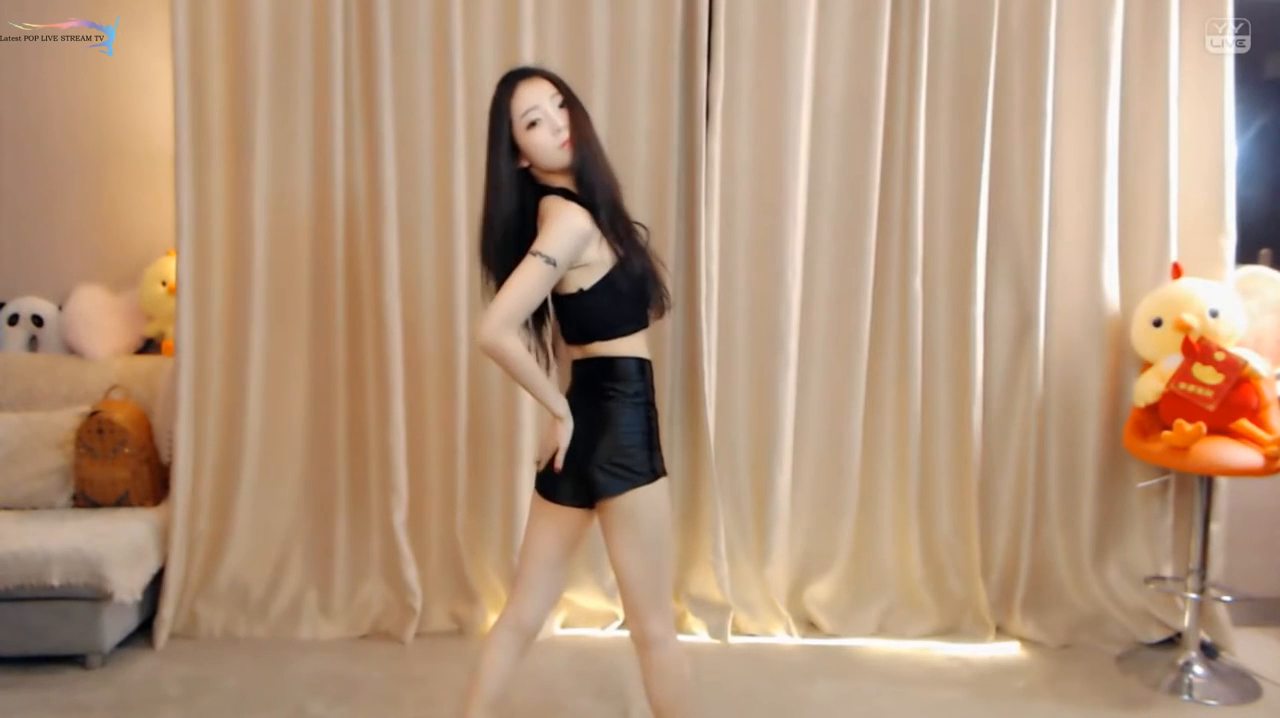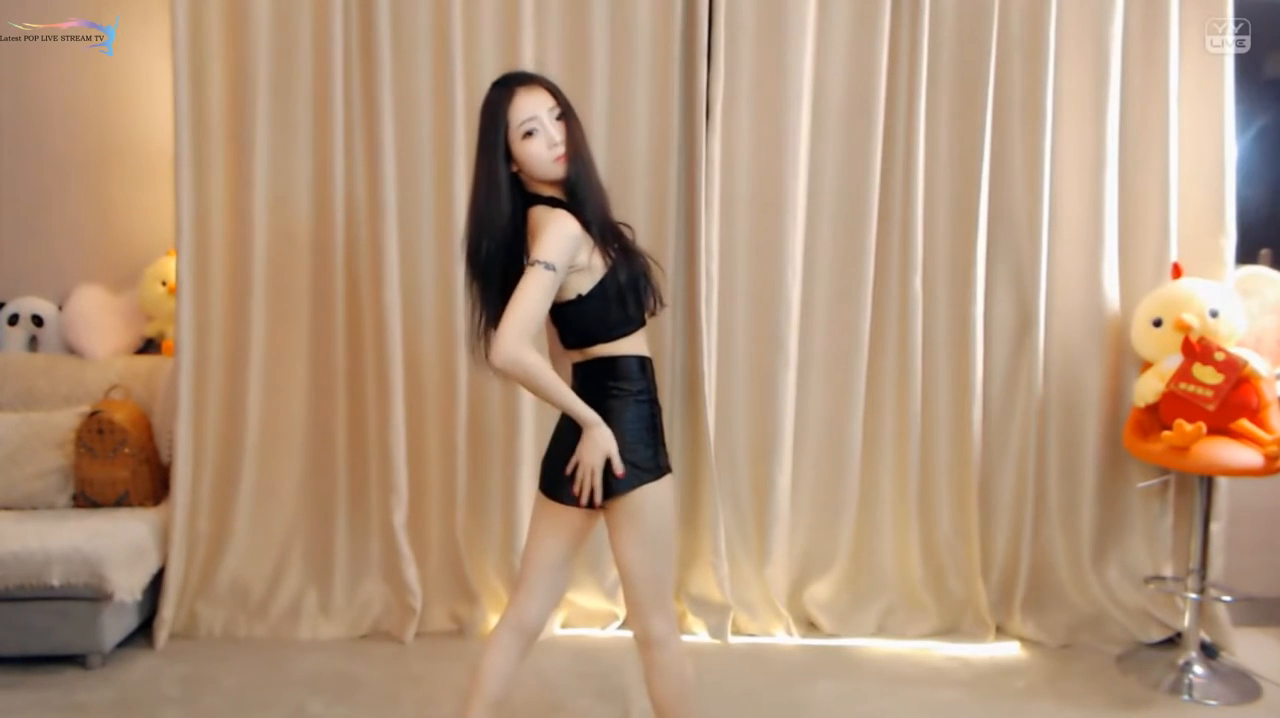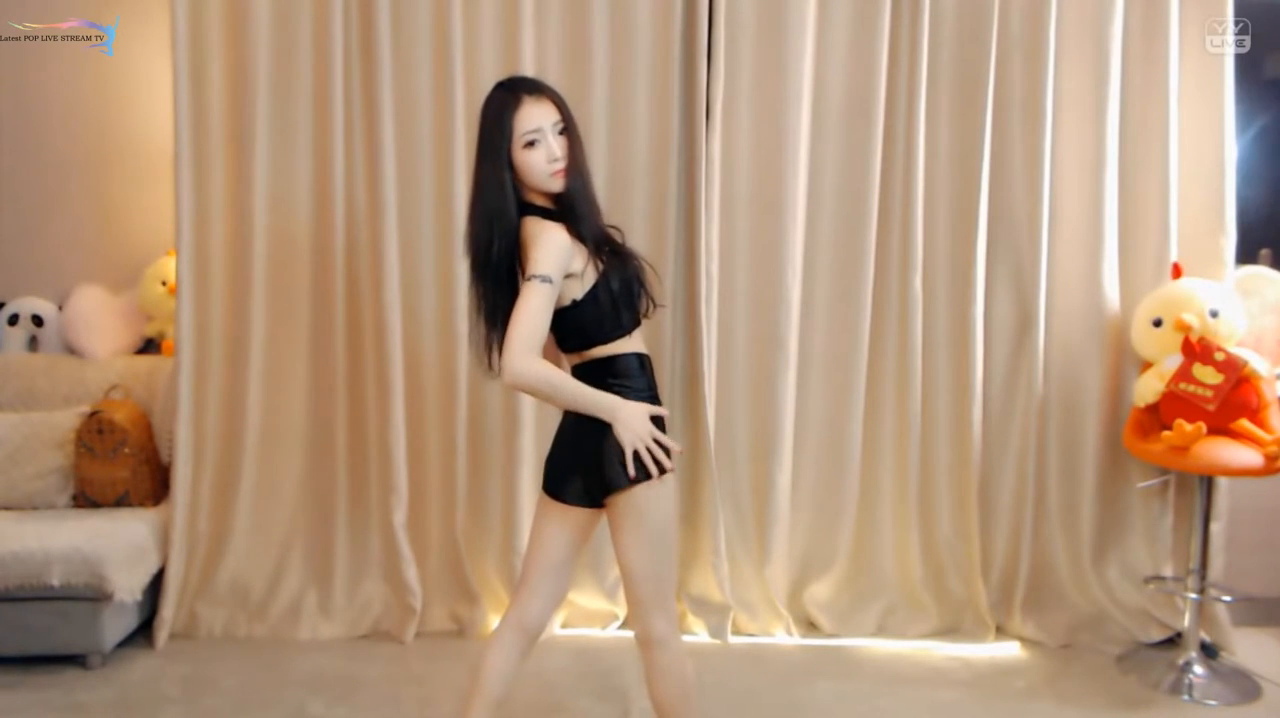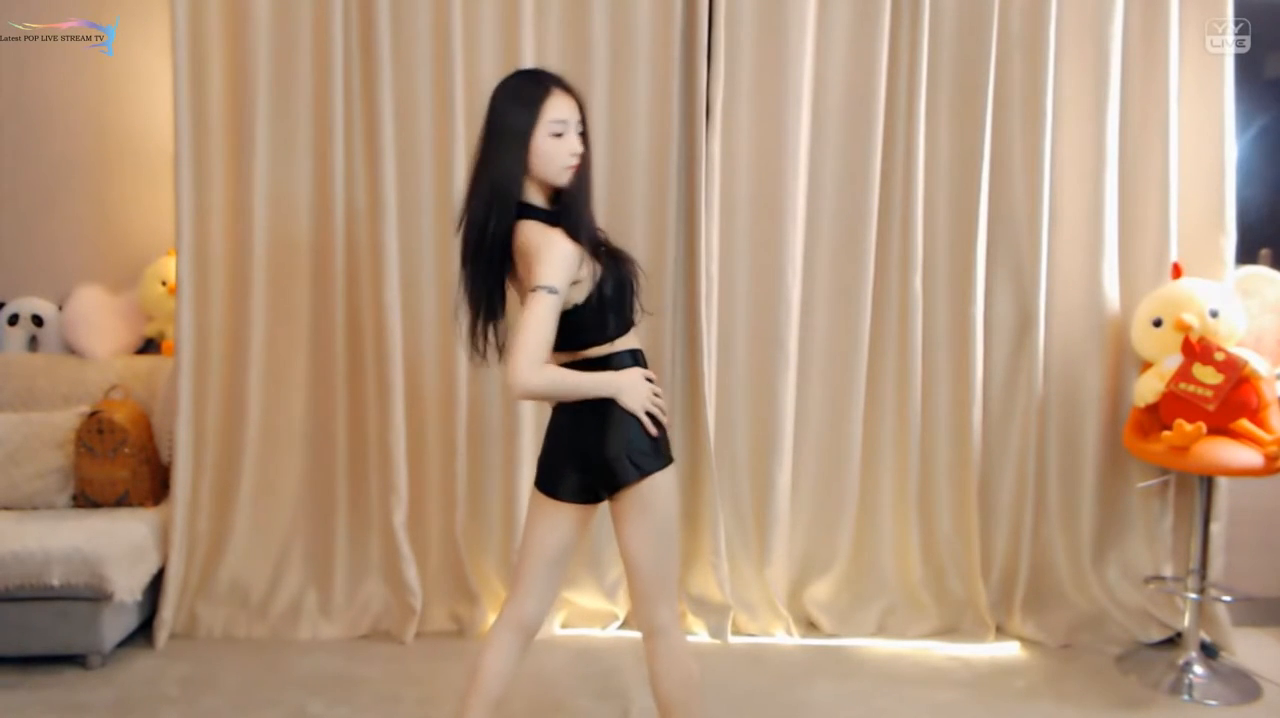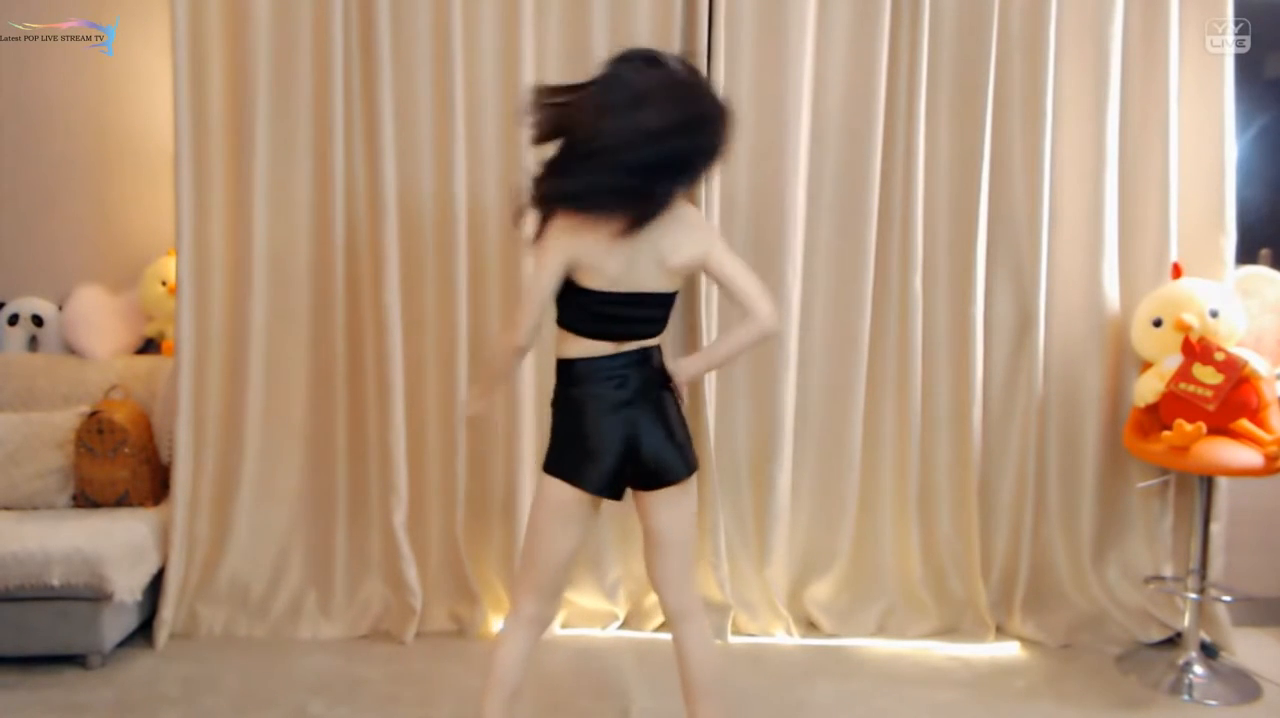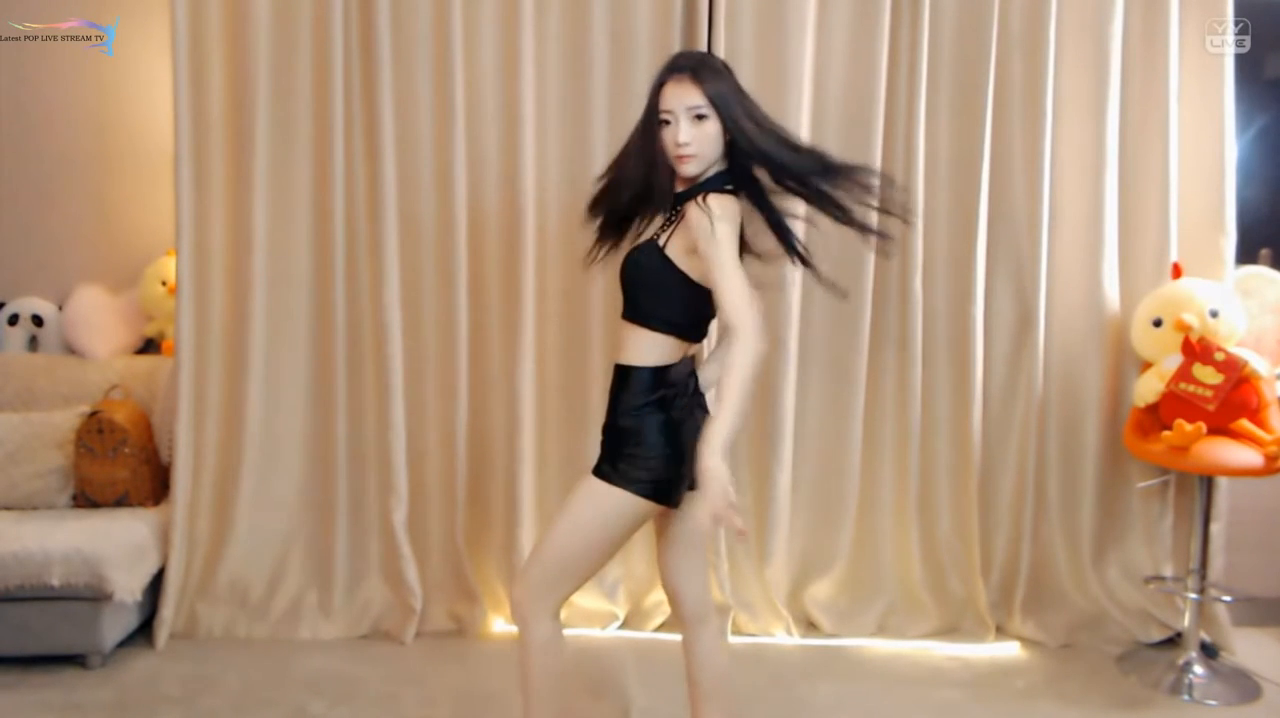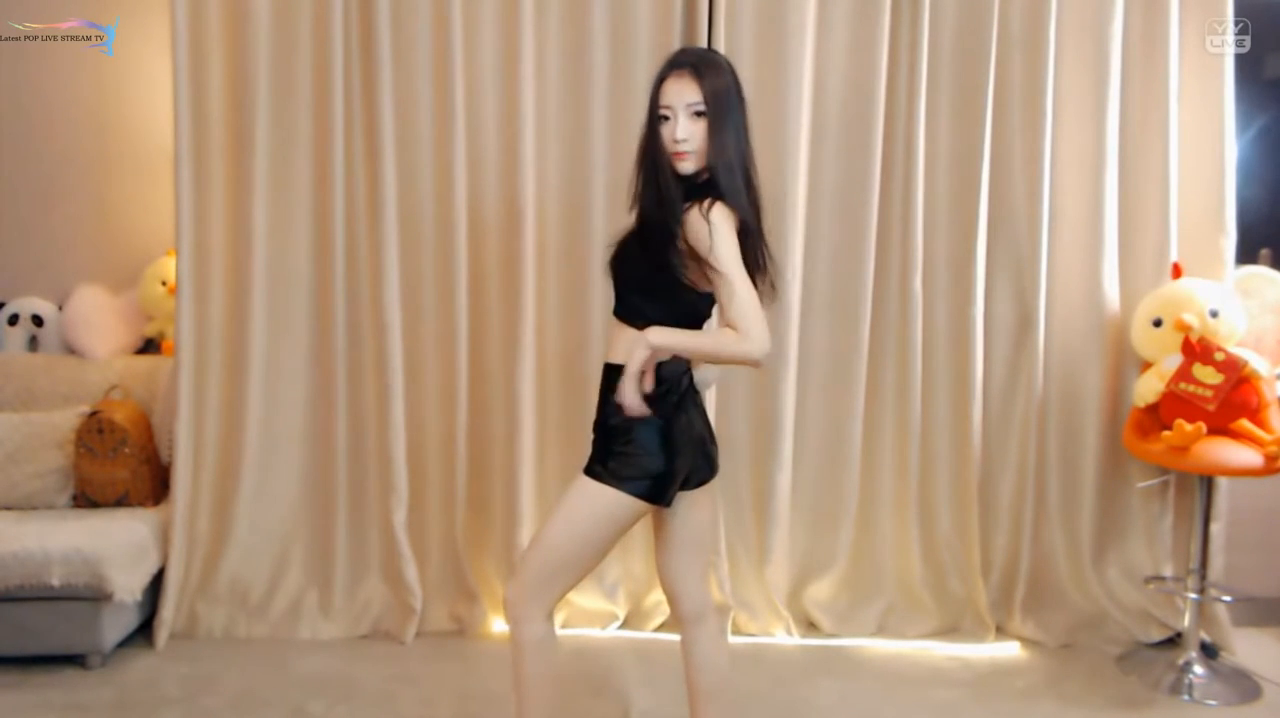
dt=0.4s
person 1, frame 1
left shoulder: (570, 211)
right shoulder: (571, 219)
right elbow: (493, 331)
right wrist: (557, 408)
left hip: (586, 422)
right hip: (618, 425)
left knee: (522, 612)
right knee: (653, 626)
person 1, frame 2
left shoulder: (545, 221)
right shoulder: (562, 227)
right elbow: (508, 350)
left wrist: (583, 420)
right wrist: (593, 423)
left hip: (585, 428)
right hip: (624, 423)
left knee: (525, 612)
right knee: (656, 624)
person 1, frame 3
left shoulder: (542, 228)
right shoulder: (553, 238)
right elbow: (520, 366)
right wrist: (616, 410)
left hip: (583, 433)
right hip: (619, 430)
left knee: (526, 613)
right knee: (657, 622)
person 1, frame 4
left shoulder: (515, 231)
right shoulder: (557, 247)
right elbow: (525, 377)
right wrist: (614, 382)
left hip: (568, 434)
right hip: (622, 426)
left knee: (521, 610)
right knee: (660, 617)
person 1, frame 5
left shoulder: (572, 225)
right shoulder: (687, 227)
left elbow: (521, 335)
right elbow: (763, 316)
left wrist: (486, 387)
right wrist: (689, 367)
left hip: (587, 423)
right hip: (657, 413)
left knee: (530, 604)
right knee: (681, 600)
person 1, frame 6
left shoulder: (710, 210)
right shoulder: (696, 207)
left elbow: (744, 324)
right elbow: (748, 321)
left wrist: (711, 446)
right wrist: (701, 387)
left hip: (649, 428)
right hip: (677, 416)
left knee: (533, 595)
right knee: (692, 603)
person 1, frame 7
left shoulder: (709, 215)
right shoulder: (687, 207)
left elbow: (754, 340)
right elbow: (741, 312)
left wrist: (656, 341)
right wrist: (670, 362)
left hip: (639, 434)
right hip: (678, 424)
left knee: (526, 599)
right knee: (693, 602)
